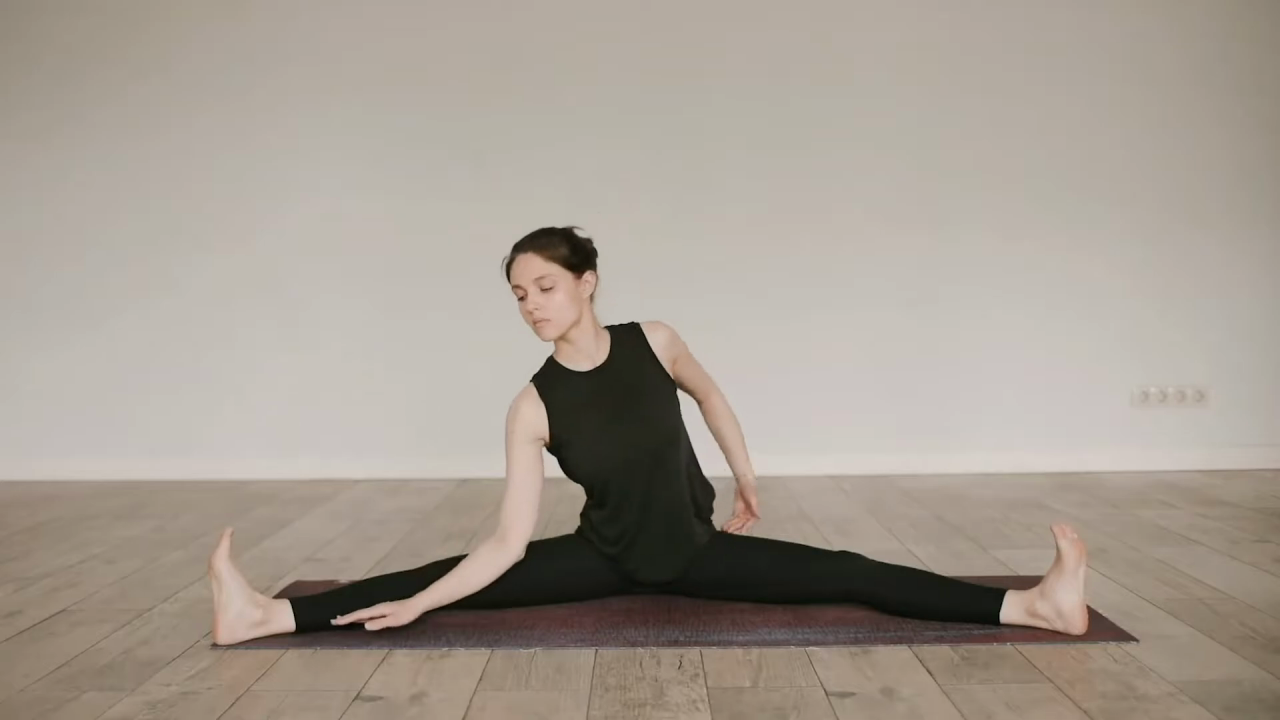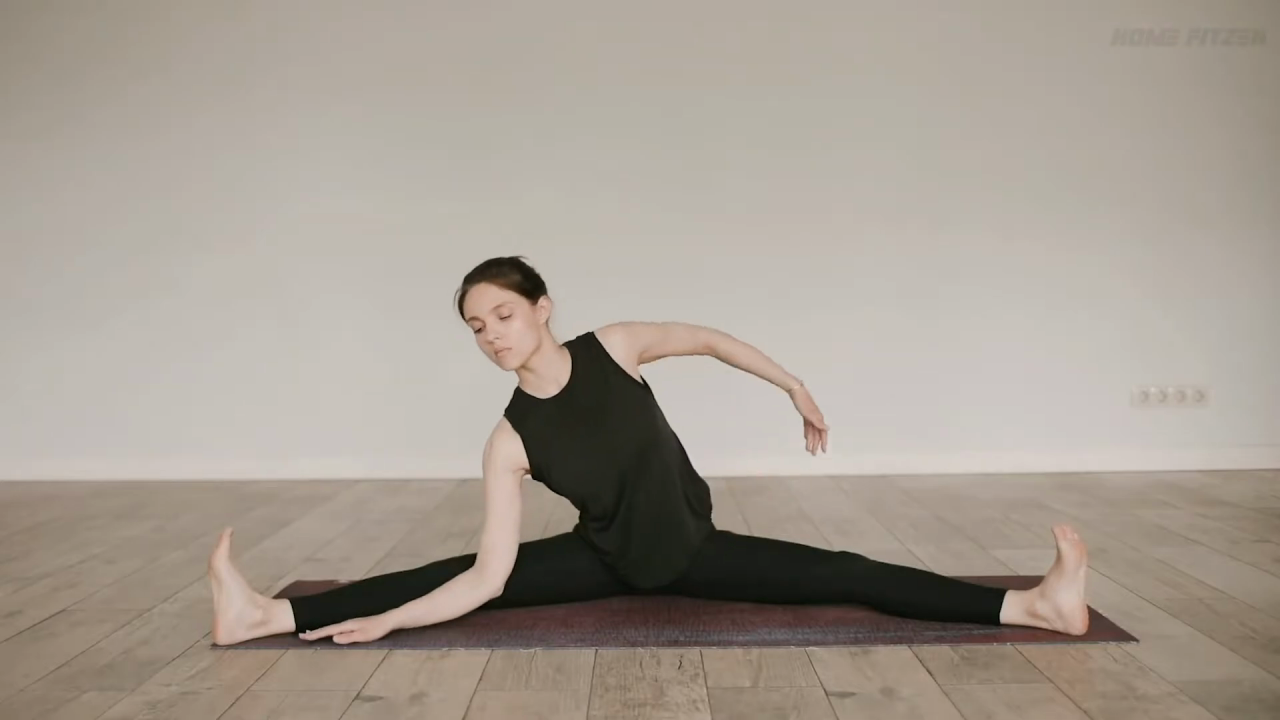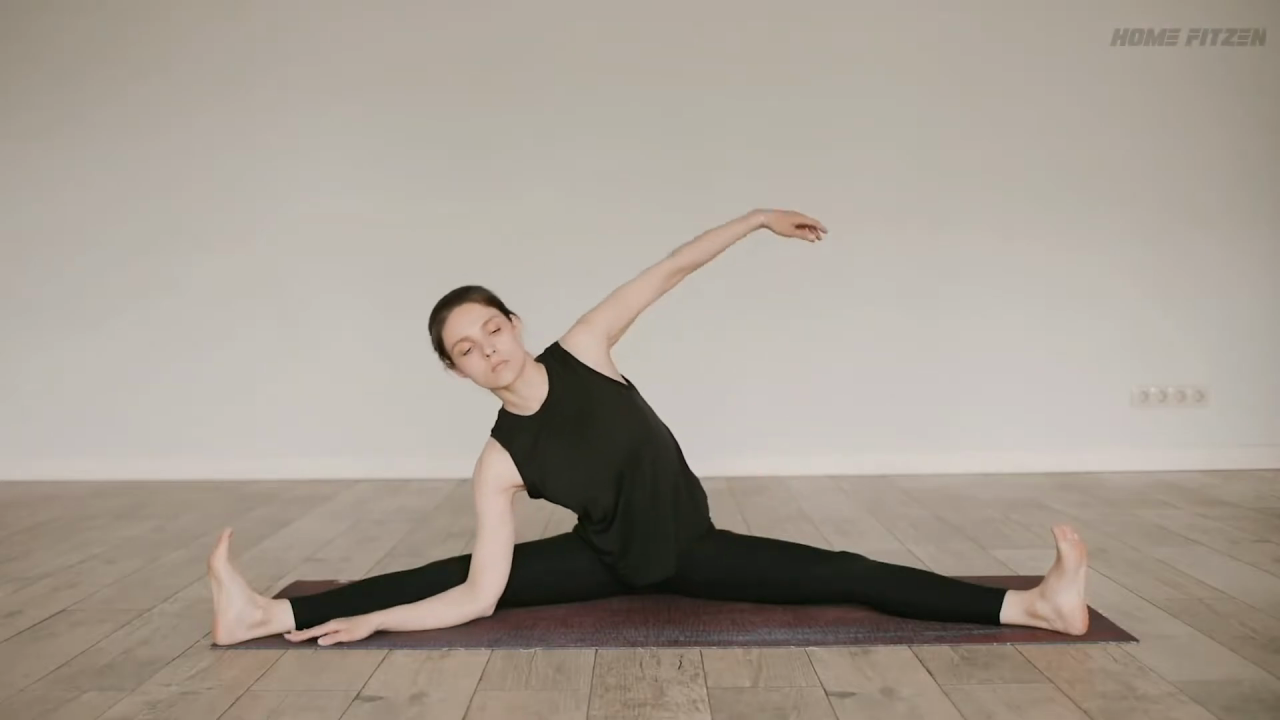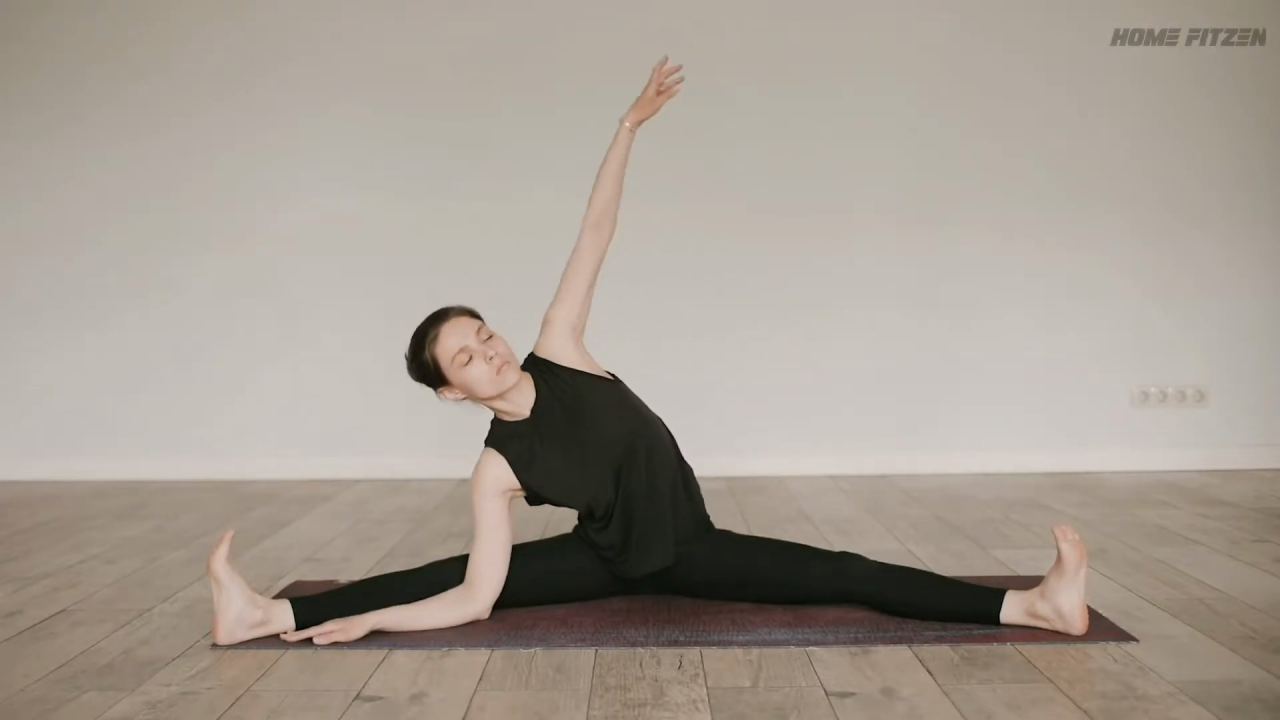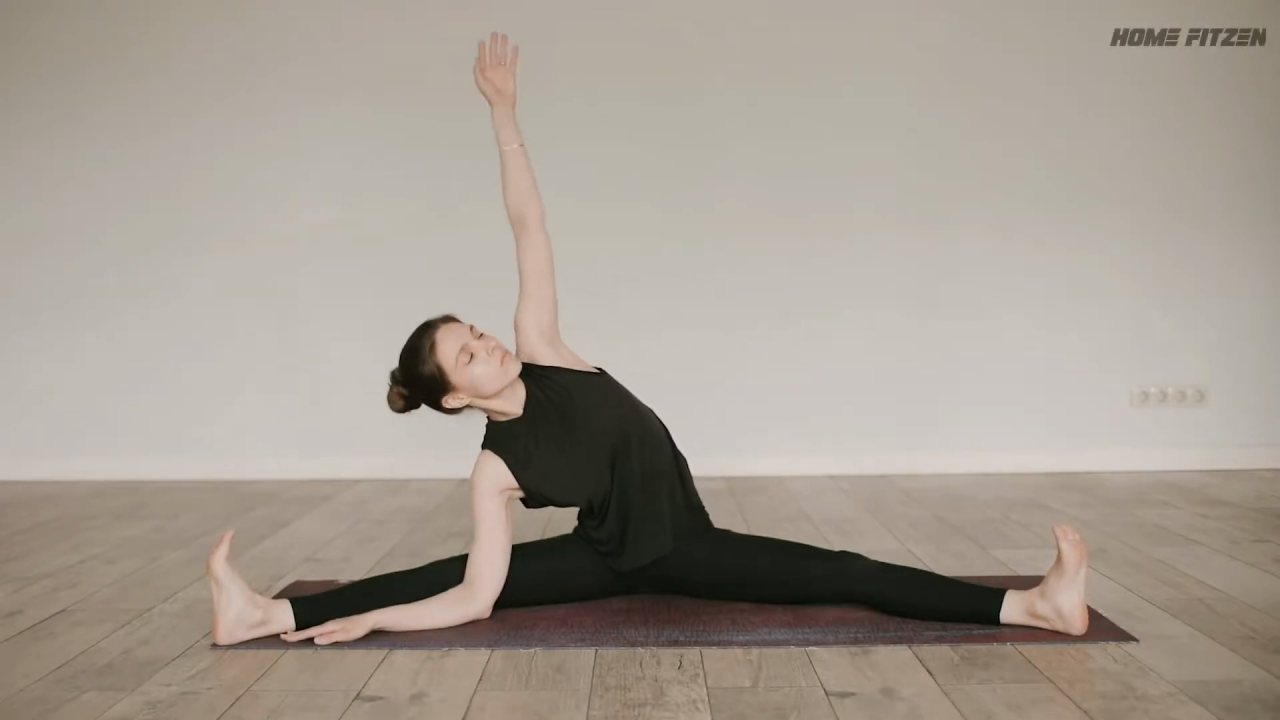
dt=0.4s
person 1, frame 1
left shoulder: (653, 342)
right shoulder: (532, 406)
left elbow: (709, 394)
right elbow: (510, 542)
left wrist: (745, 480)
right wrist: (416, 605)
left hip: (694, 547)
right hip: (605, 557)
left knee: (844, 575)
right knee: (459, 579)
left ankle: (1028, 605)
right ankle: (271, 616)
person 1, frame 2
left shoulder: (614, 347)
right shoulder: (508, 441)
left elbow: (708, 338)
right elbow: (491, 576)
left wrist: (796, 387)
right wrist: (386, 620)
left hip: (691, 548)
right hip: (604, 561)
left knee: (843, 576)
right knee: (453, 576)
left ankle: (1030, 606)
right ankle: (271, 615)
person 1, frame 3
left shoulder: (582, 349)
right shoulder: (498, 462)
left elbow: (670, 268)
right elbow: (479, 598)
left wrist: (756, 217)
right wrist: (373, 620)
left hip: (688, 547)
right hip: (605, 560)
left knee: (842, 575)
right knee: (451, 573)
left ankle: (1028, 603)
person 1, frame 4
left shoulder: (557, 352)
right shoulder: (497, 469)
left elbow: (595, 231)
right elbow: (475, 600)
left wrist: (631, 123)
right wrist: (370, 620)
left hip: (685, 545)
right hip: (606, 559)
left knee: (842, 575)
right knee: (450, 572)
left ankle: (1029, 606)
person 1, frame 5
left shoulder: (538, 352)
right shoulder: (495, 469)
left elbow: (530, 228)
right elbow: (477, 598)
left wrist: (504, 111)
right wrist: (370, 620)
left hip: (683, 544)
right hip: (605, 559)
left knee: (843, 576)
right knee: (452, 571)
left ankle: (1026, 604)
